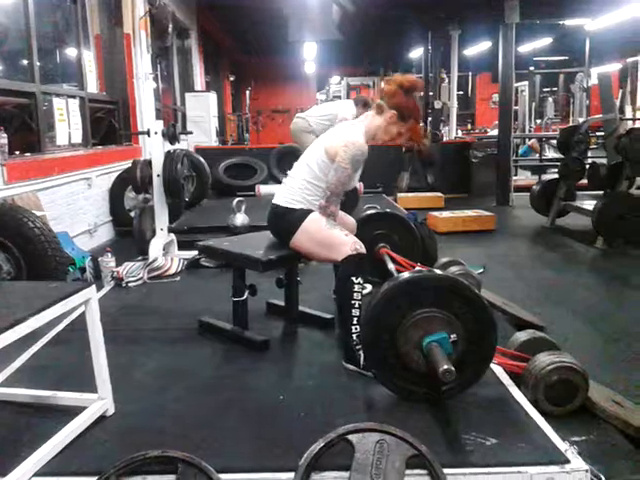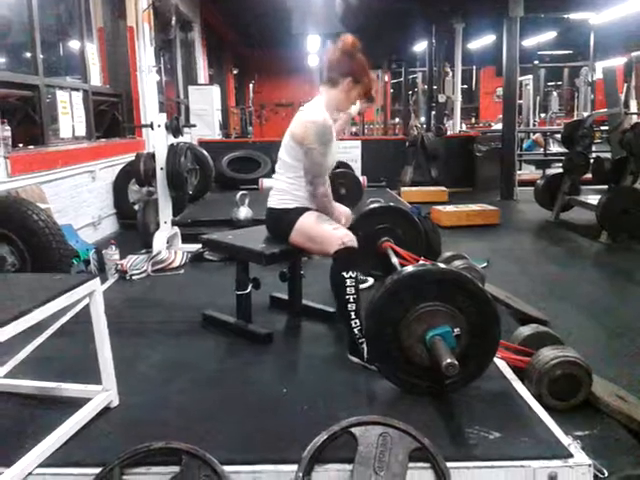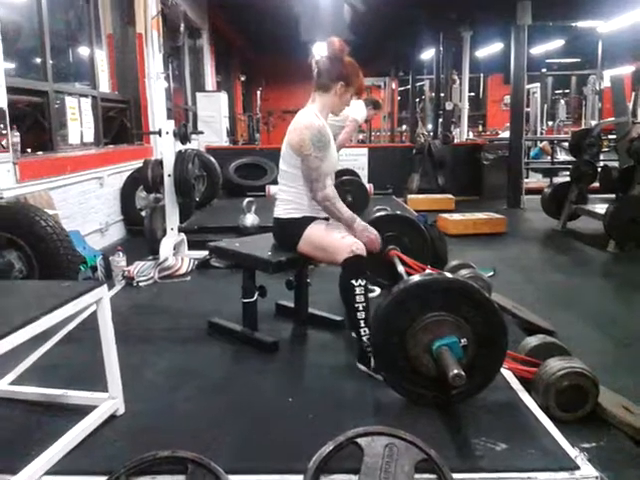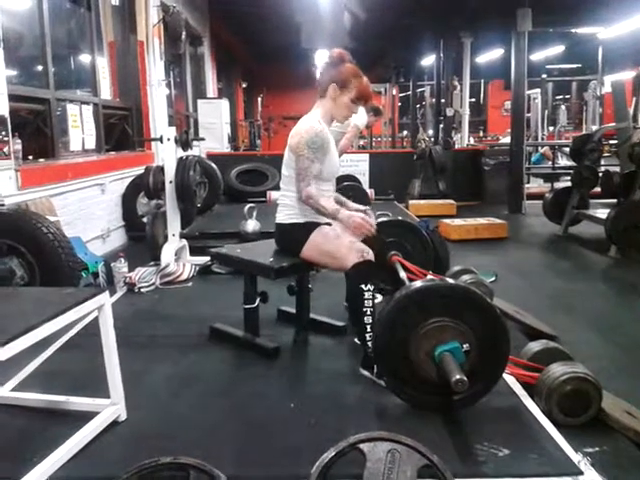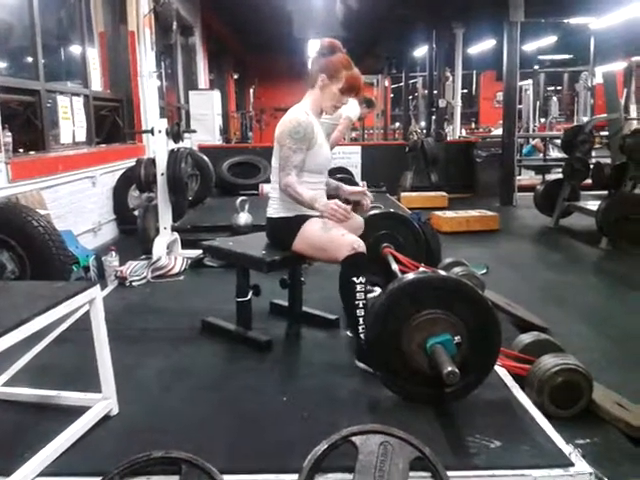
dt=0.4s
person 1, frame 1
left shoulder: (353, 129)
right shoulder: (355, 146)
right elbow: (329, 202)
left wrist: (340, 232)
right wrist: (337, 237)
left hip: (299, 208)
right hip: (289, 214)
left knee: (355, 231)
right knee: (353, 253)
right ankle: (354, 351)
person 1, frame 2
left shoulder: (319, 111)
right shoulder: (319, 121)
right elbow: (317, 187)
left wrist: (338, 216)
right wrist: (335, 220)
left hip: (300, 204)
right hip: (286, 213)
left knee: (356, 222)
right knee: (345, 244)
left ankle: (353, 294)
right ankle: (358, 345)
person 1, frame 3
left shoulder: (313, 119)
right shoulder: (312, 126)
left elbow: (323, 185)
right elbow: (320, 192)
left wrist: (353, 221)
right wrist: (356, 226)
left hip: (308, 216)
right hip: (294, 222)
left knee: (360, 233)
right knee: (354, 251)
left ankle: (363, 304)
right ankle: (367, 352)
person 1, frame 4
left shoulder: (318, 127)
right shoulder: (313, 130)
right elbow: (306, 193)
left wrist: (349, 206)
right wrist: (342, 215)
left hip: (311, 221)
right hip: (296, 227)
left knee: (362, 231)
right knee: (361, 258)
left ankle: (363, 303)
right ankle: (371, 358)
person 1, frame 5
left shoulder: (312, 120)
right shoulder: (299, 121)
right elbow: (287, 182)
left wrist: (342, 189)
right wrist: (320, 204)
left hip: (306, 215)
right hip: (288, 220)
left knee: (361, 224)
right knee: (352, 250)
left ankle: (362, 294)
right ankle: (366, 350)
